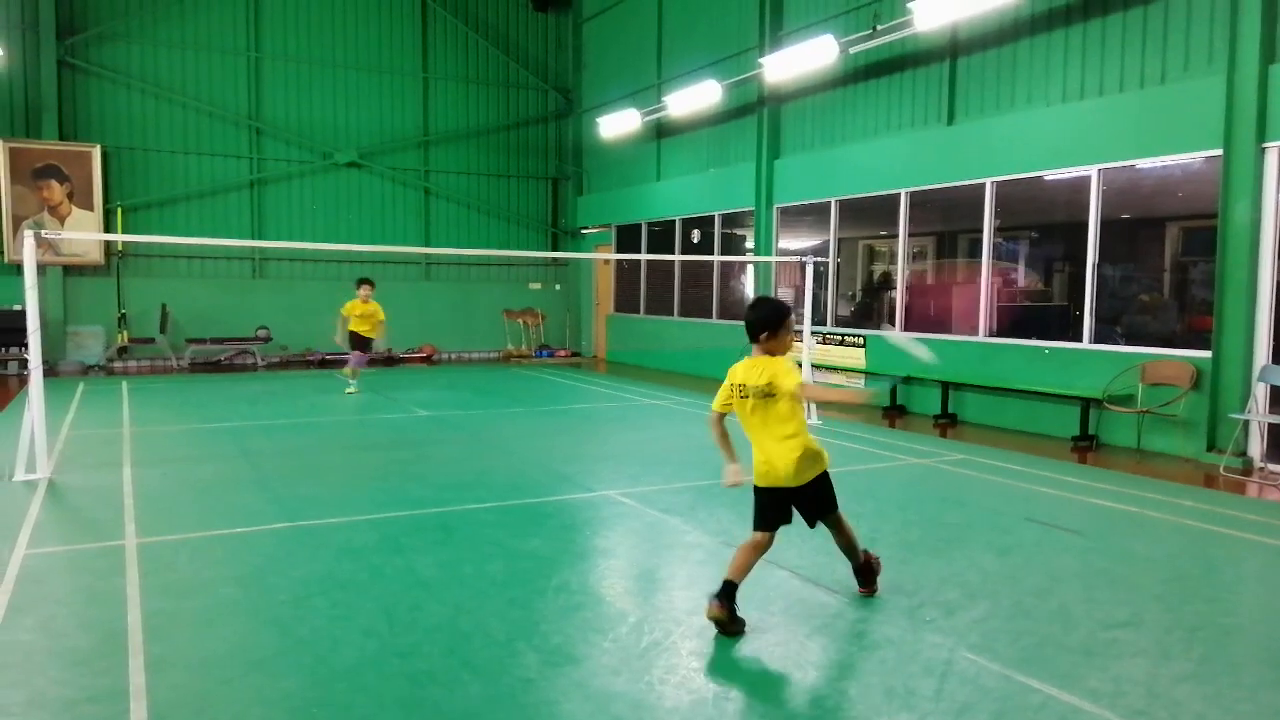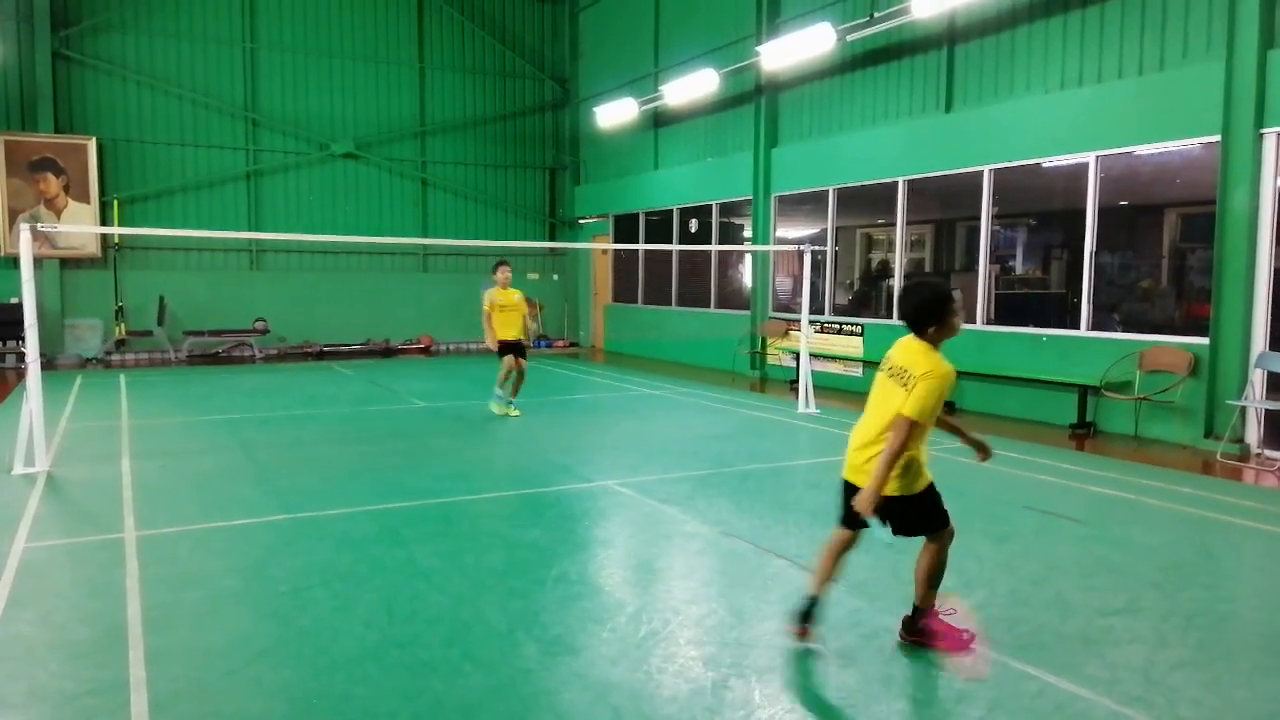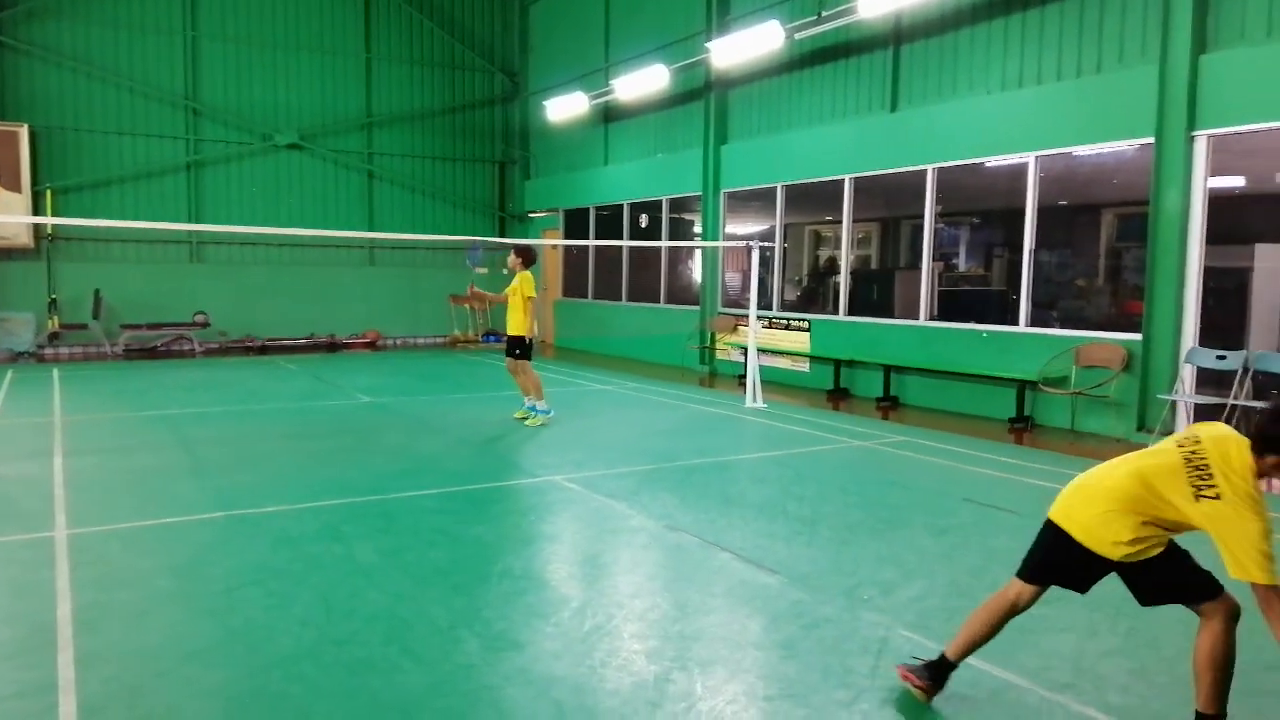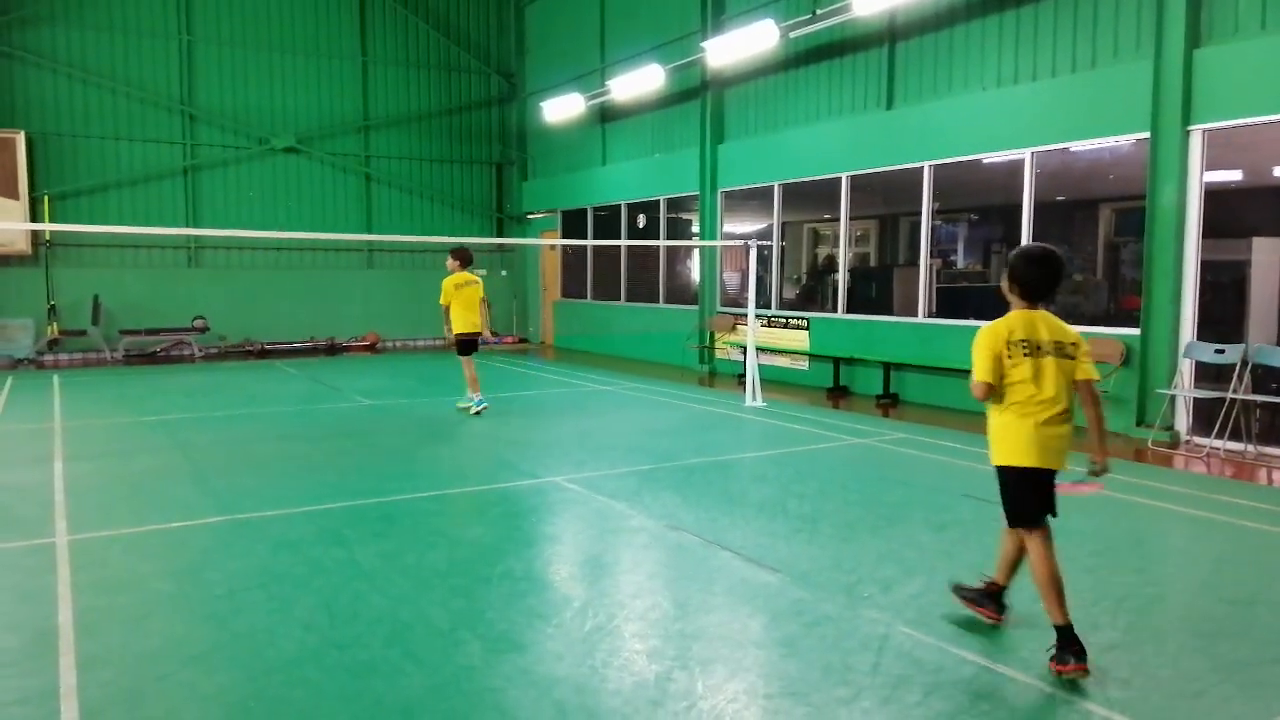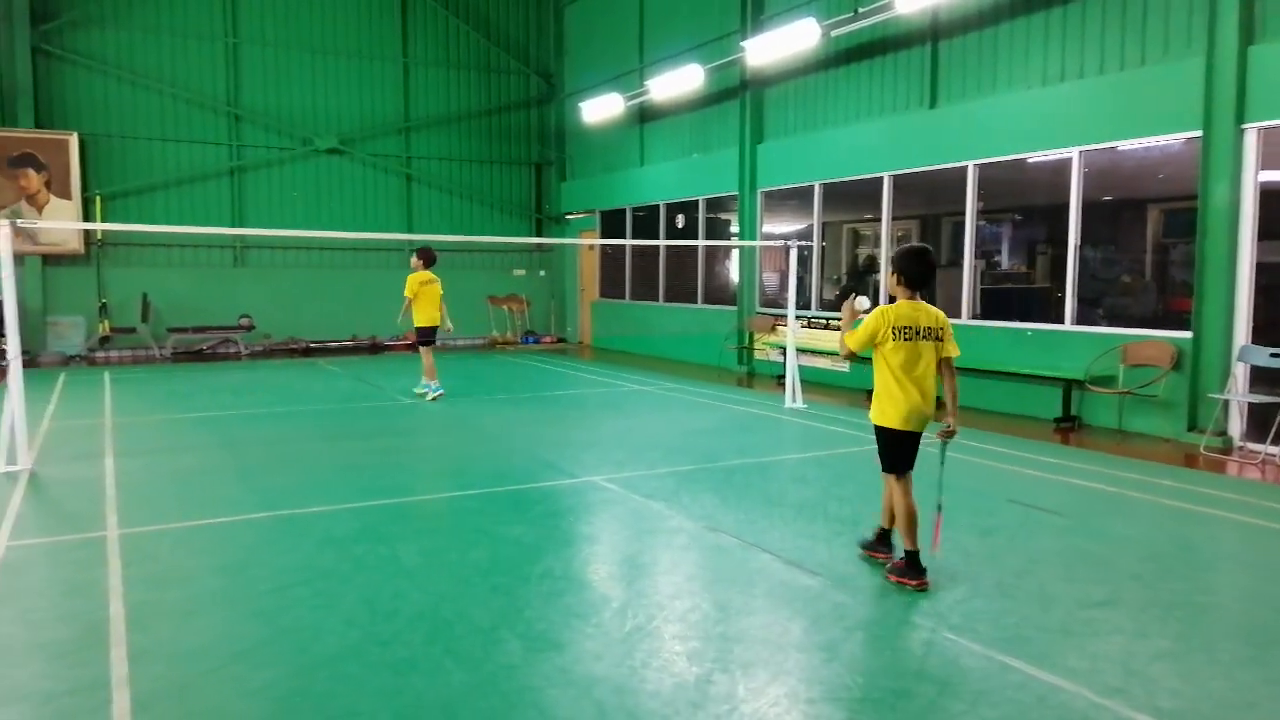
dt=1s
person 1, frame 1
left shoulder: (736, 373)
right shoulder: (780, 367)
left elbow: (716, 419)
right elbow: (804, 391)
left wrist: (732, 462)
right wrist: (851, 395)
left hip: (766, 471)
right hip: (803, 464)
left knee: (761, 537)
right knee: (833, 519)
left ankle: (724, 599)
right ankle: (865, 573)
person 1, frame 2
left shoulder: (902, 348)
right shoulder: (938, 370)
right elbow: (901, 430)
left wrist: (966, 436)
right wrist: (873, 489)
left hip: (860, 461)
right hip: (896, 472)
left knee: (846, 533)
right knee: (939, 535)
left ankle: (809, 607)
right ankle: (920, 621)
person 1, frame 3
left shoulder: (1219, 435)
right shoulder: (1241, 505)
left hip: (1082, 497)
right hip: (1123, 532)
left knee: (1018, 593)
right knee: (1220, 611)
left ankle: (935, 672)
person 1, frame 4
left shoulder: (995, 332)
right shoulder: (1069, 336)
left elbow: (982, 391)
right elbow: (1089, 395)
left wrist: (979, 371)
right wrist: (1099, 449)
left hip: (1015, 448)
right hip: (1051, 447)
left knee: (1035, 535)
right knee: (1023, 524)
left ankle: (1068, 644)
right ankle: (993, 595)
person 1, frame 5
left shoulder: (884, 315)
right shoulder: (938, 319)
left elbow: (848, 350)
right elbow: (948, 369)
left wrist: (847, 320)
right wrist: (951, 415)
left hip: (892, 413)
right hip: (920, 412)
left knee: (899, 481)
right knee: (896, 476)
left ankle: (912, 565)
right ankle: (883, 539)
